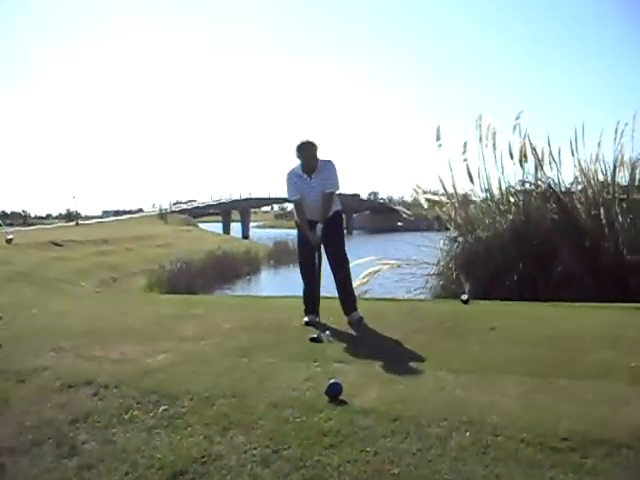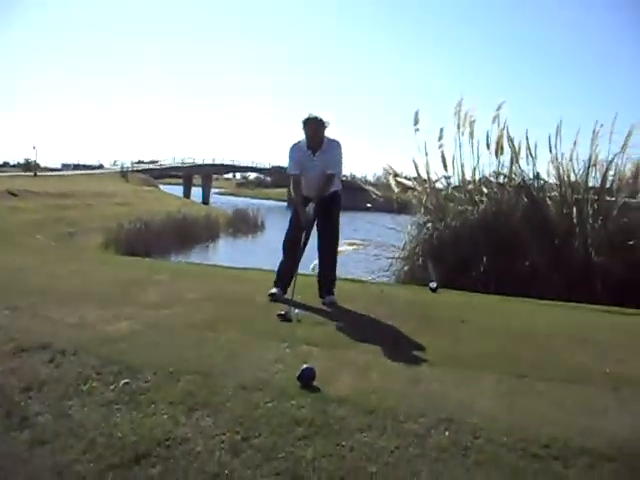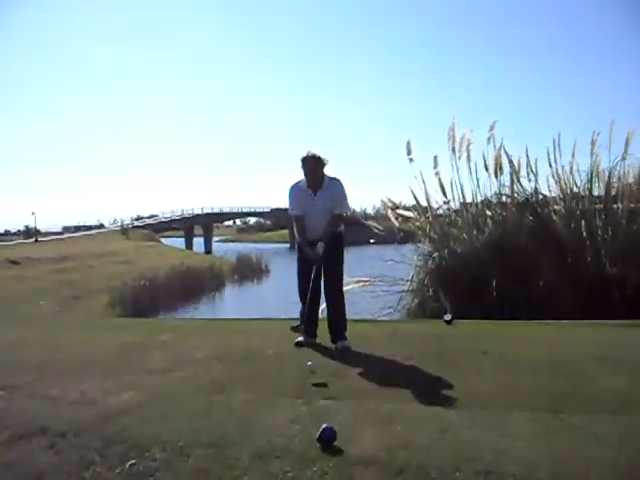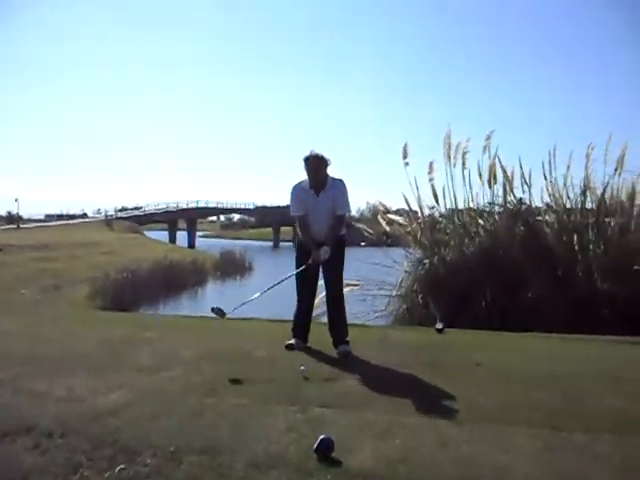
dt=0.5s
person 1, frame 1
left shoulder: (328, 167)
right shoulder: (293, 176)
left elbow: (329, 197)
right elbow: (297, 206)
left wrist: (321, 225)
right wrist: (309, 232)
left hip: (330, 219)
right hip: (306, 222)
left knee: (340, 264)
right knee: (307, 268)
left ankle: (351, 310)
right ankle: (310, 312)
person 1, frame 2
left shoulder: (334, 147)
right shoulder: (296, 149)
left elbow: (329, 178)
right elbow: (295, 180)
left wrist: (313, 205)
right wrist: (302, 209)
left hip: (329, 198)
right hip: (303, 198)
left knee: (328, 245)
right knee: (292, 241)
left ankle: (327, 291)
right ankle: (280, 285)
person 1, frame 3
left shoulder: (335, 186)
right shoulder: (295, 190)
left elbow: (338, 216)
right elbow: (297, 221)
left wrist: (322, 243)
right wrist: (308, 248)
left hip: (332, 239)
right hip: (306, 241)
left knee: (333, 288)
right knee: (307, 288)
left ankle: (339, 336)
right ankle: (308, 332)
person 1, frame 4
left shoulder: (338, 186)
right shoulder: (298, 190)
left elbow: (339, 220)
right elbow: (301, 223)
left wrist: (326, 248)
right wrist: (313, 250)
left hip: (334, 242)
right hip: (307, 243)
left knee: (334, 290)
right knee: (304, 289)
left ankle: (341, 340)
right ankle: (299, 336)
